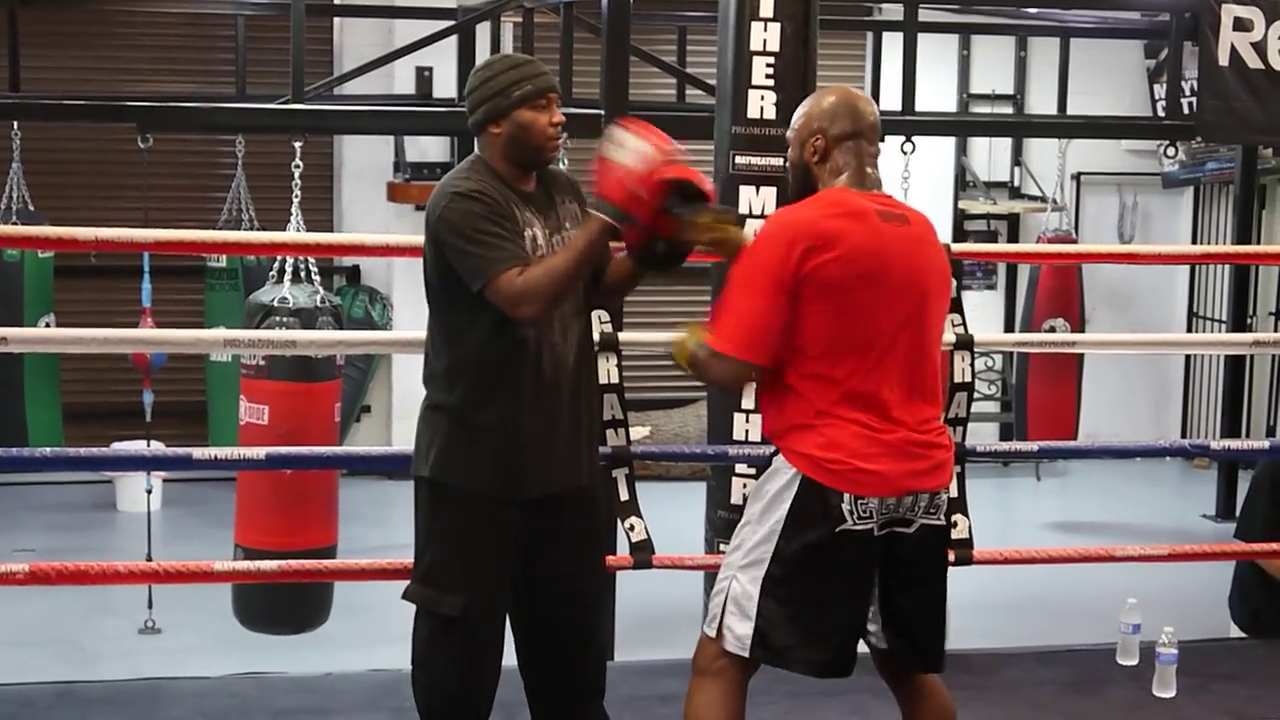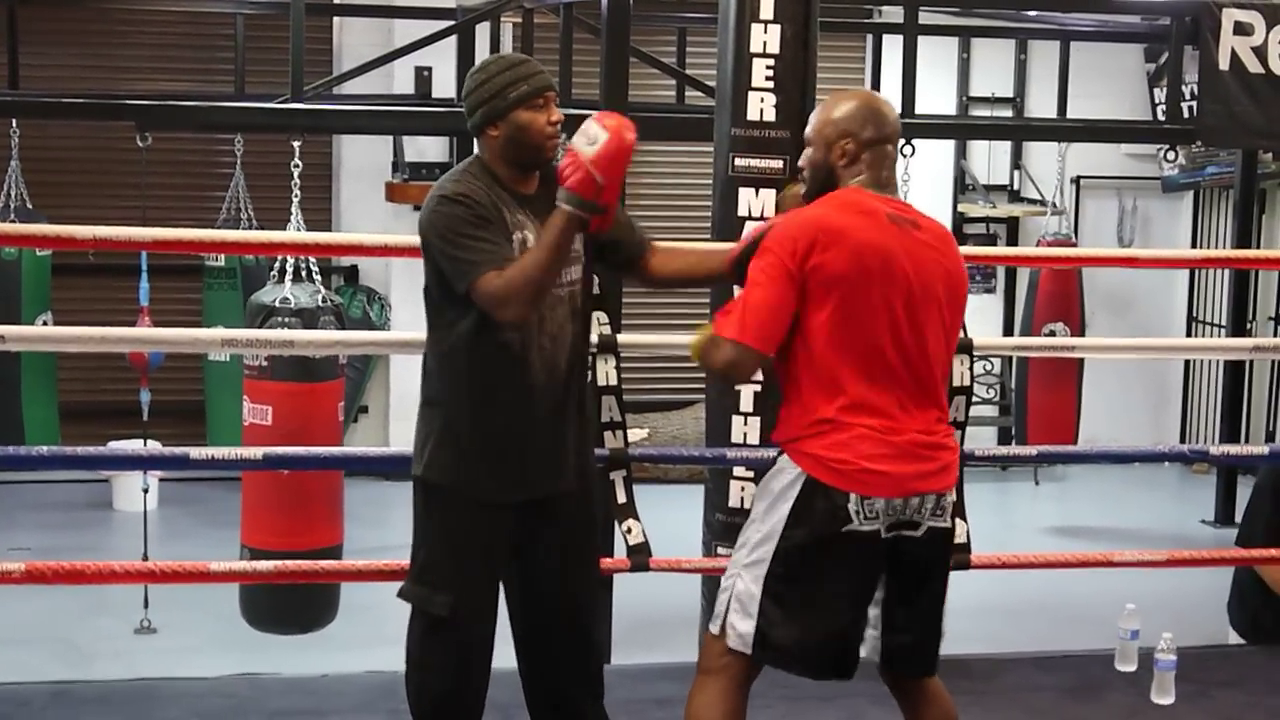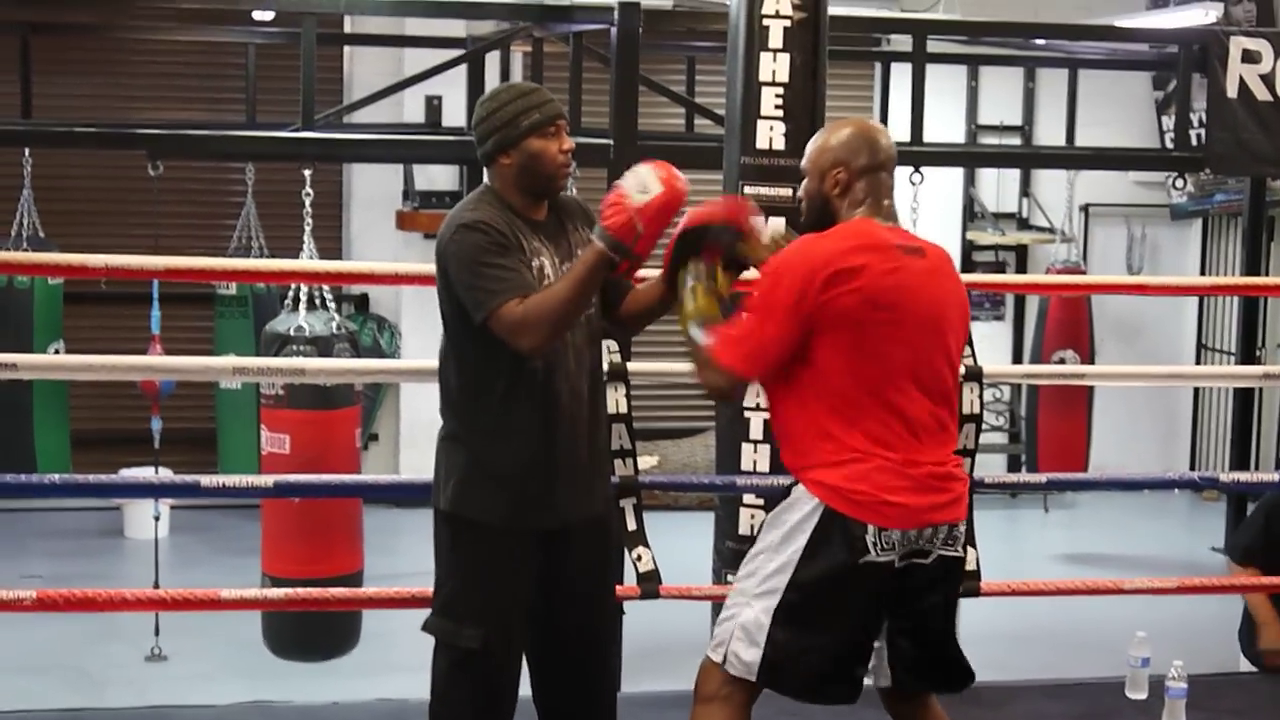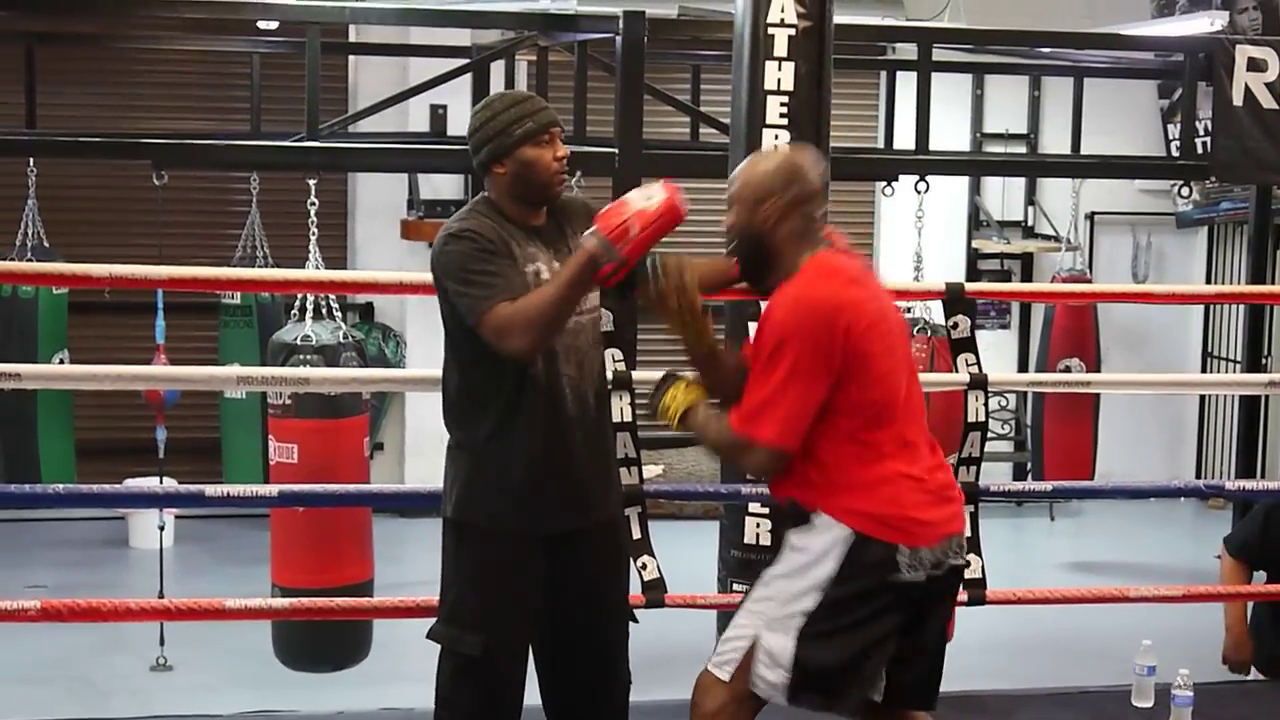
dt=0.3s
person 1, frame 1
left shoulder: (562, 188)
right shoulder: (463, 200)
left elbow: (596, 283)
right elbow: (525, 298)
right wrist: (606, 213)
left hip: (560, 451)
right hip: (474, 458)
left knee: (567, 618)
right knee: (465, 623)
person 1, frame 2
left shoulder: (567, 183)
right shoulder: (457, 203)
left elbow: (649, 263)
right elbow: (508, 301)
right wrist: (573, 209)
left hip: (558, 456)
right hip: (469, 460)
left knee: (567, 621)
right knee: (454, 623)
person 1, frame 3
left shoulder: (574, 217)
right shoulder: (476, 230)
left elbow: (621, 310)
right elbow: (529, 330)
left wrist: (684, 270)
right wrist: (608, 245)
left hip: (576, 485)
right hip: (493, 493)
left knee: (585, 649)
right knee: (478, 659)
person 1, frame 4
left shoulder: (577, 215)
right shoulder: (467, 241)
right elbow: (517, 334)
right wrist: (595, 250)
left hip: (583, 488)
right hip: (496, 500)
left knee: (593, 660)
right knee: (488, 663)
person 2, frame 1
left shoulder: (793, 230)
right shoulder: (923, 235)
left elbow: (730, 363)
left wrist: (688, 346)
right wrist: (746, 254)
left hip: (826, 481)
right hip: (920, 481)
left knee: (720, 662)
right knee: (908, 664)
person 2, frame 2
left shoulder: (802, 229)
right shoulder: (943, 246)
left elbow: (733, 358)
left wrist: (707, 342)
left hip: (831, 480)
right hip: (927, 484)
left knee: (724, 663)
right knee: (910, 668)
person 2, frame 3
left shoulder: (813, 261)
right shoulder: (940, 269)
left elbow: (719, 376)
right wrist: (774, 269)
left hip: (845, 514)
right hip: (937, 516)
person 2, frame 4
left shoulder: (802, 304)
right shoulder: (847, 275)
left elbow: (759, 451)
right elbow: (757, 383)
left wrist: (681, 402)
right wrist: (690, 322)
left hip: (863, 534)
right hip: (934, 528)
